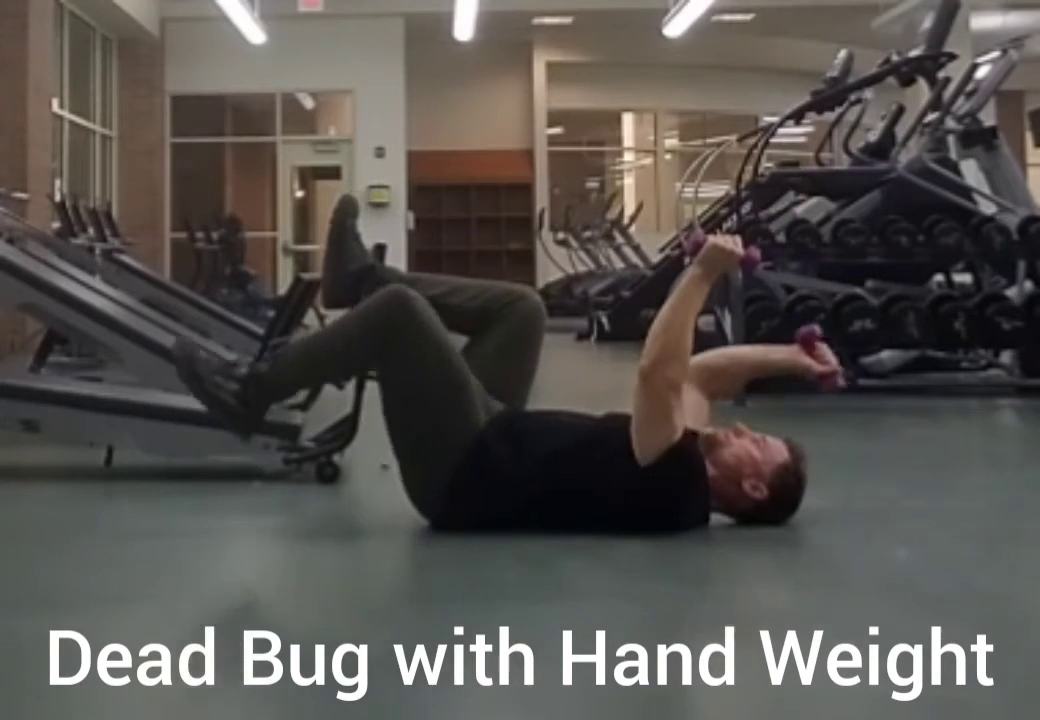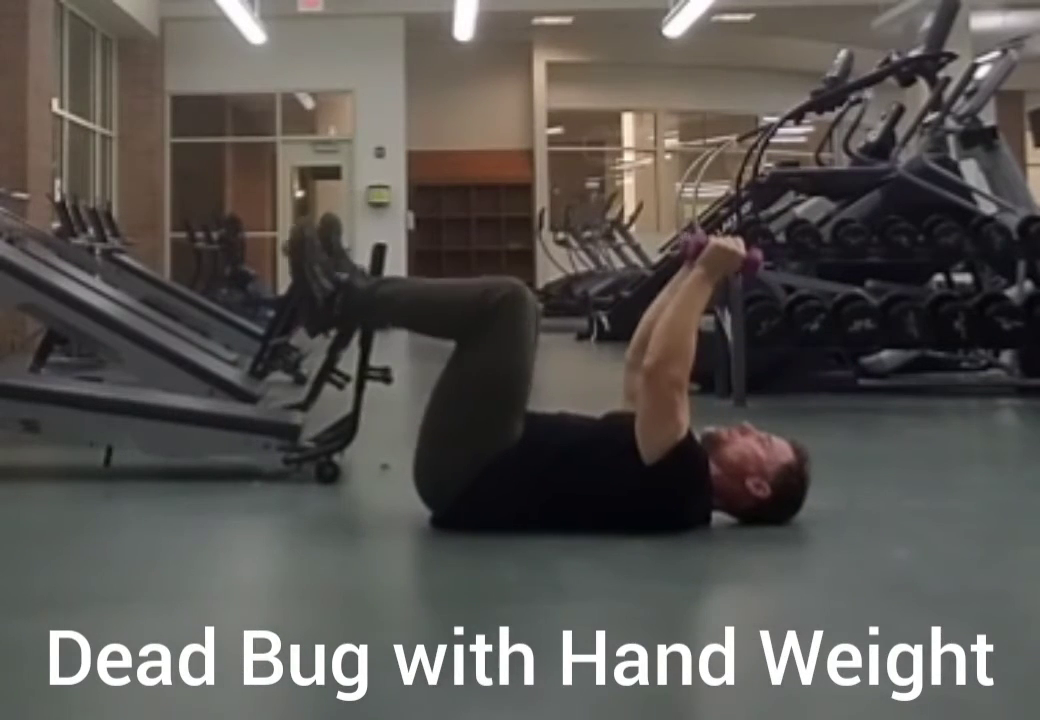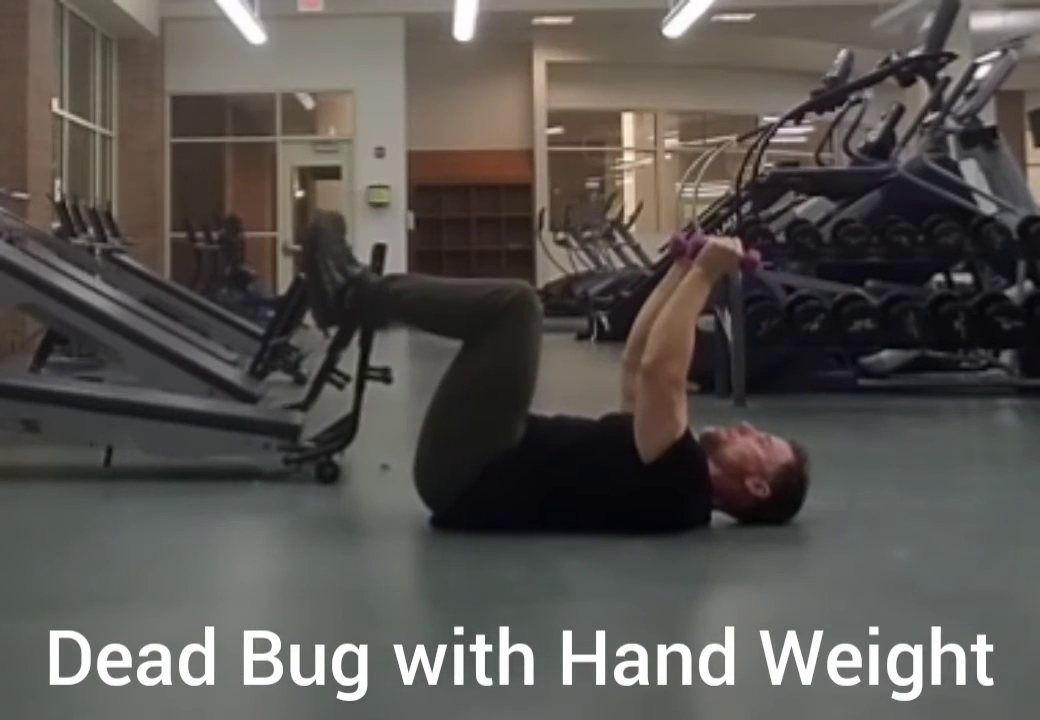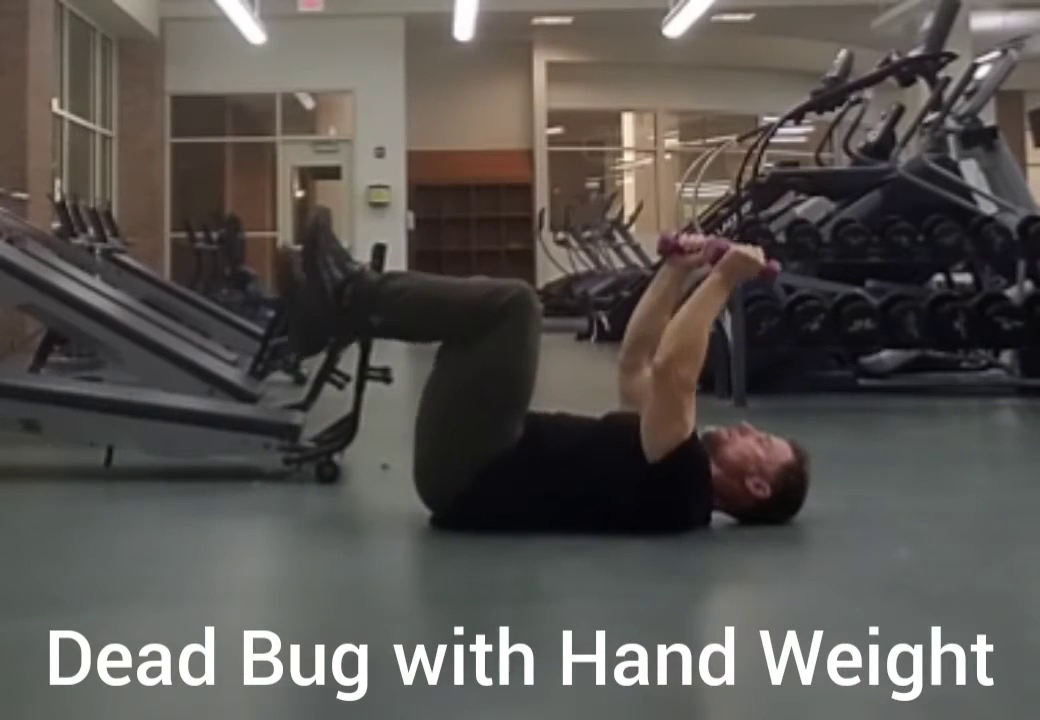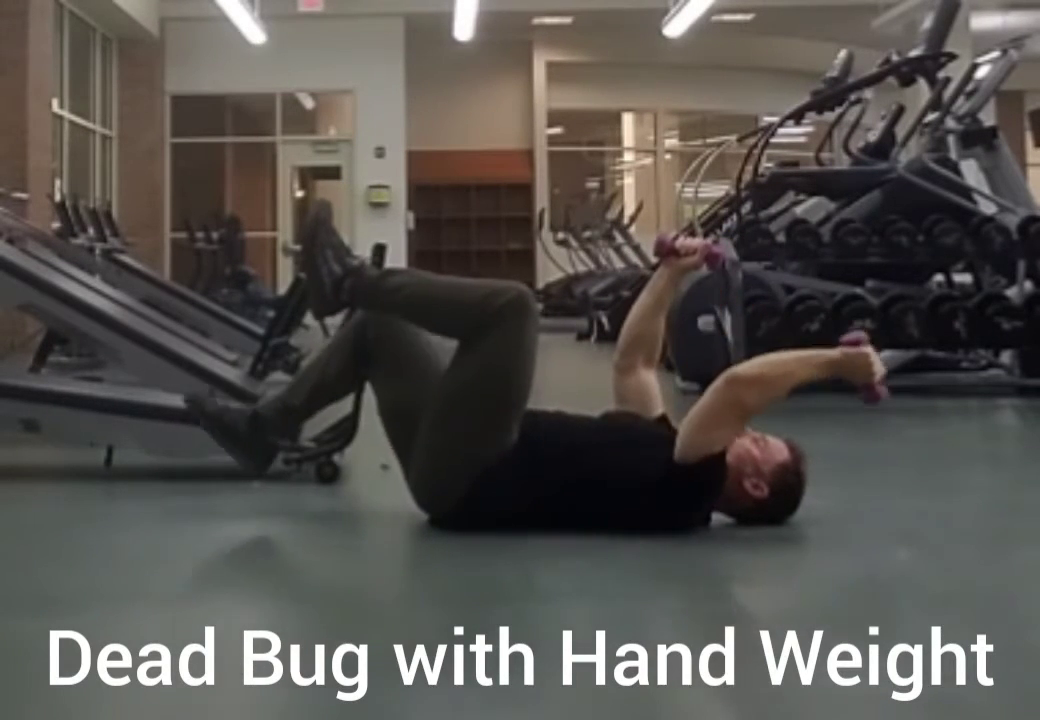
dt=0.5s
person 1, frame 1
left shoulder: (676, 487)
right shoulder: (688, 466)
left elbow: (659, 372)
right elbow: (700, 371)
left wrist: (703, 273)
right wrist: (796, 359)
left hip: (466, 475)
right hip: (491, 449)
left knee: (402, 309)
right knee: (520, 307)
left ankle: (250, 393)
right ankle: (371, 279)
person 1, frame 2
left shoulder: (679, 485)
right shoulder: (686, 470)
left elbow: (663, 376)
right elbow: (640, 360)
left wrist: (705, 276)
right wrist: (691, 273)
left hip: (469, 478)
right hip: (482, 469)
left knee: (505, 301)
right knee: (515, 311)
left ankle: (348, 301)
right ankle: (356, 296)
person 1, frame 3
left shoulder: (680, 485)
right shoulder: (675, 461)
left elbow: (661, 373)
right elbow: (637, 361)
left wrist: (704, 275)
right wrist: (683, 269)
left hip: (469, 480)
right hip: (479, 471)
left knee: (514, 303)
right knee: (506, 311)
left ankle: (353, 294)
right ankle: (354, 294)
person 1, frame 4
left shoulder: (682, 487)
right shoulder: (674, 456)
left elbow: (672, 373)
right elbow: (637, 360)
left wrist: (723, 280)
right wrist: (676, 270)
left hip: (468, 481)
right hip: (475, 472)
left knee: (511, 303)
right knee: (483, 307)
left ankle: (353, 293)
right ankle: (343, 310)
person 1, frame 5
left shoulder: (688, 489)
right shoulder: (665, 449)
left elbow: (735, 385)
right elbow: (632, 362)
left wrist: (835, 359)
right wrist: (670, 275)
left hip: (468, 482)
right hip: (454, 467)
left knee: (511, 304)
right knee: (380, 328)
left ankle: (355, 287)
right ankle: (261, 429)
